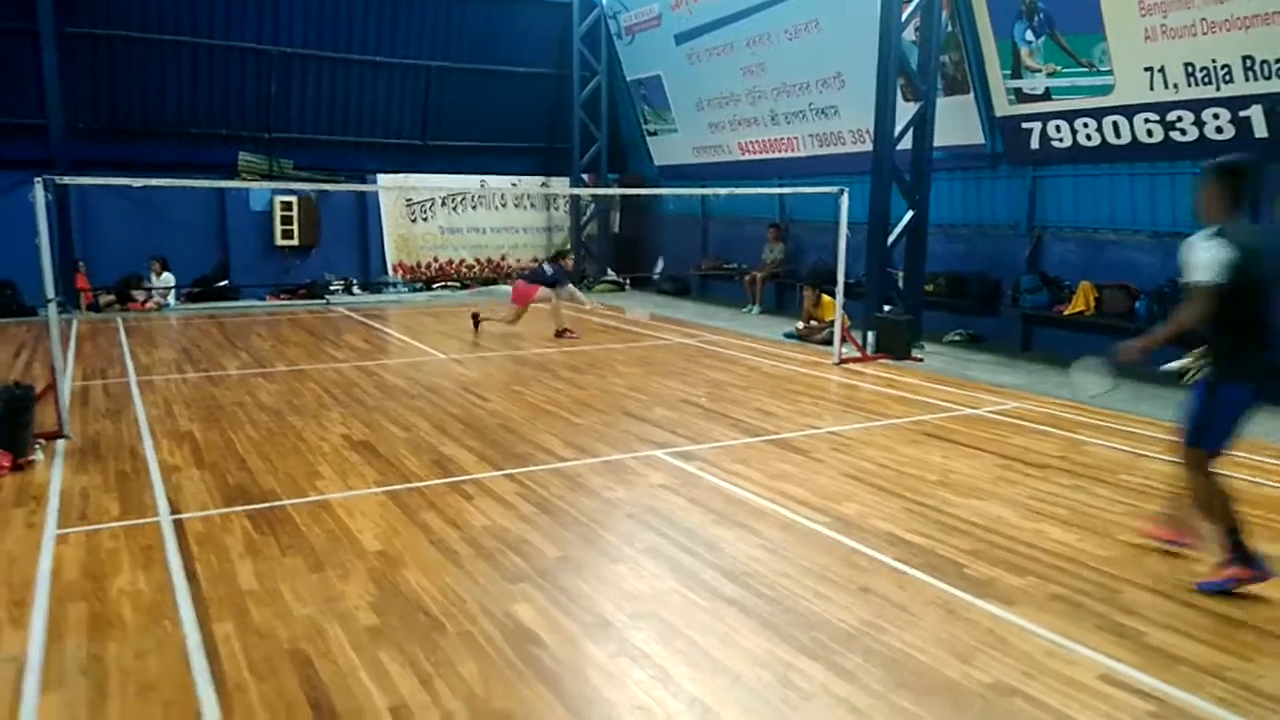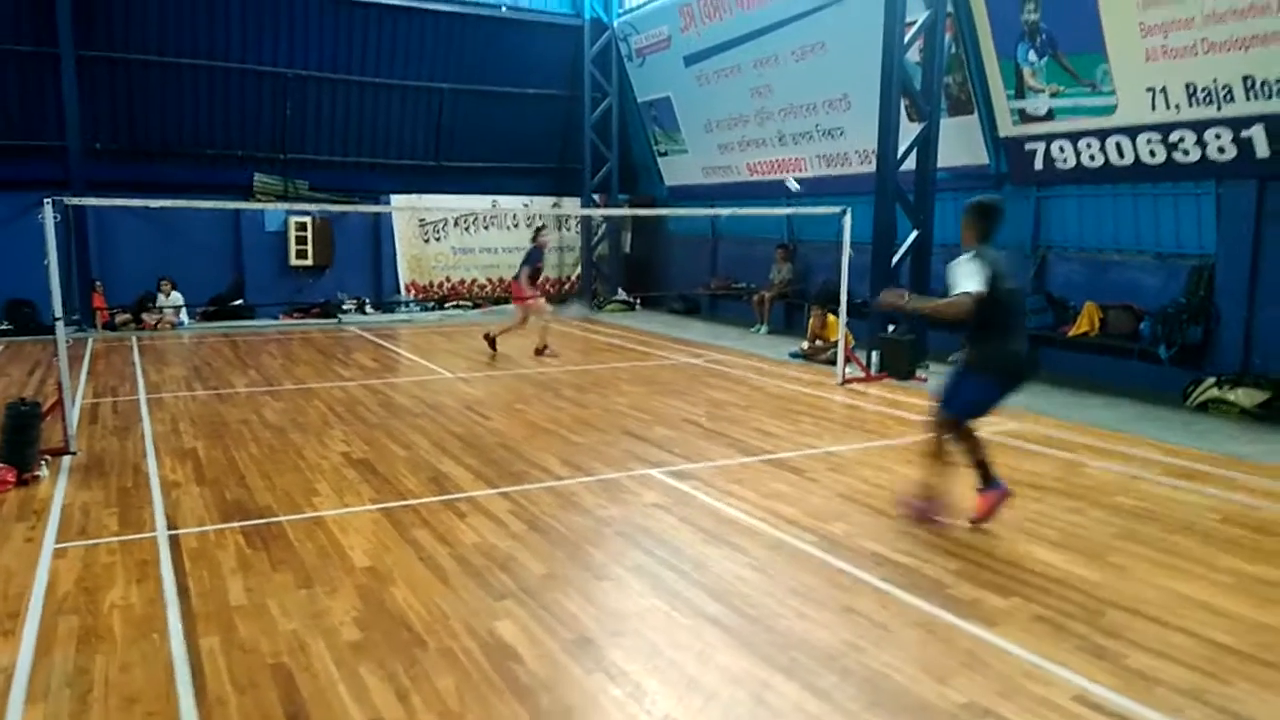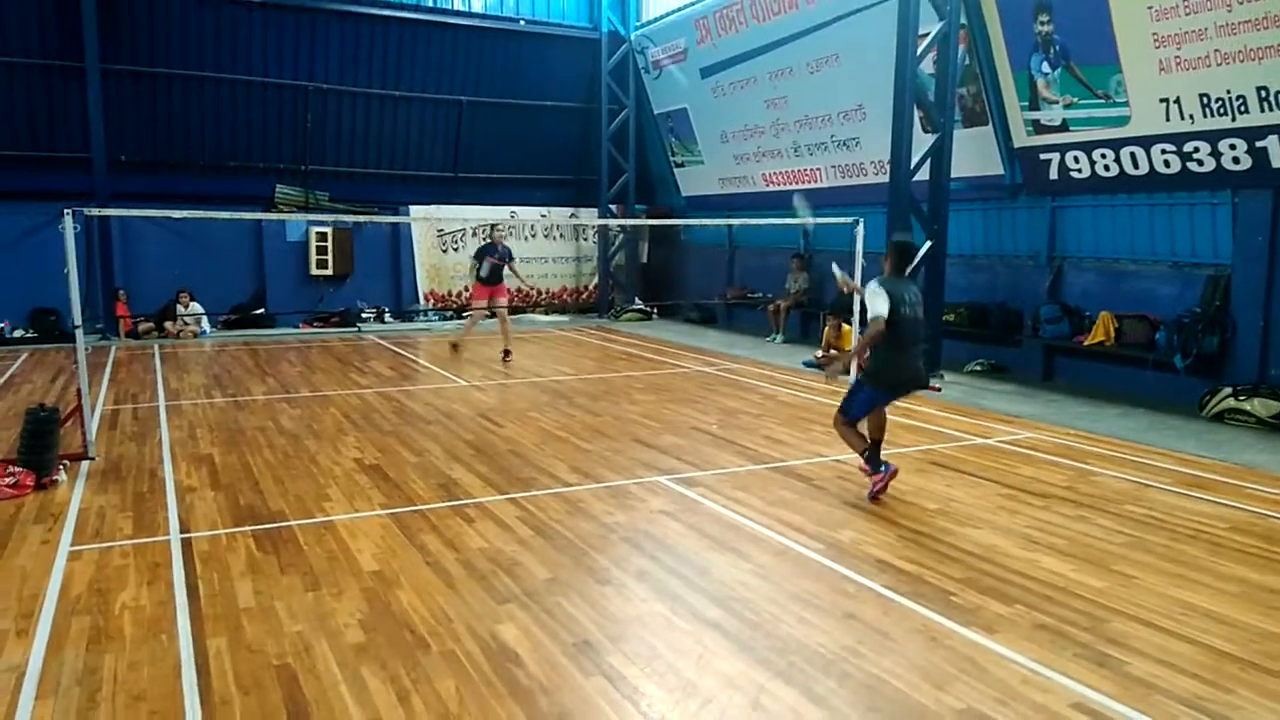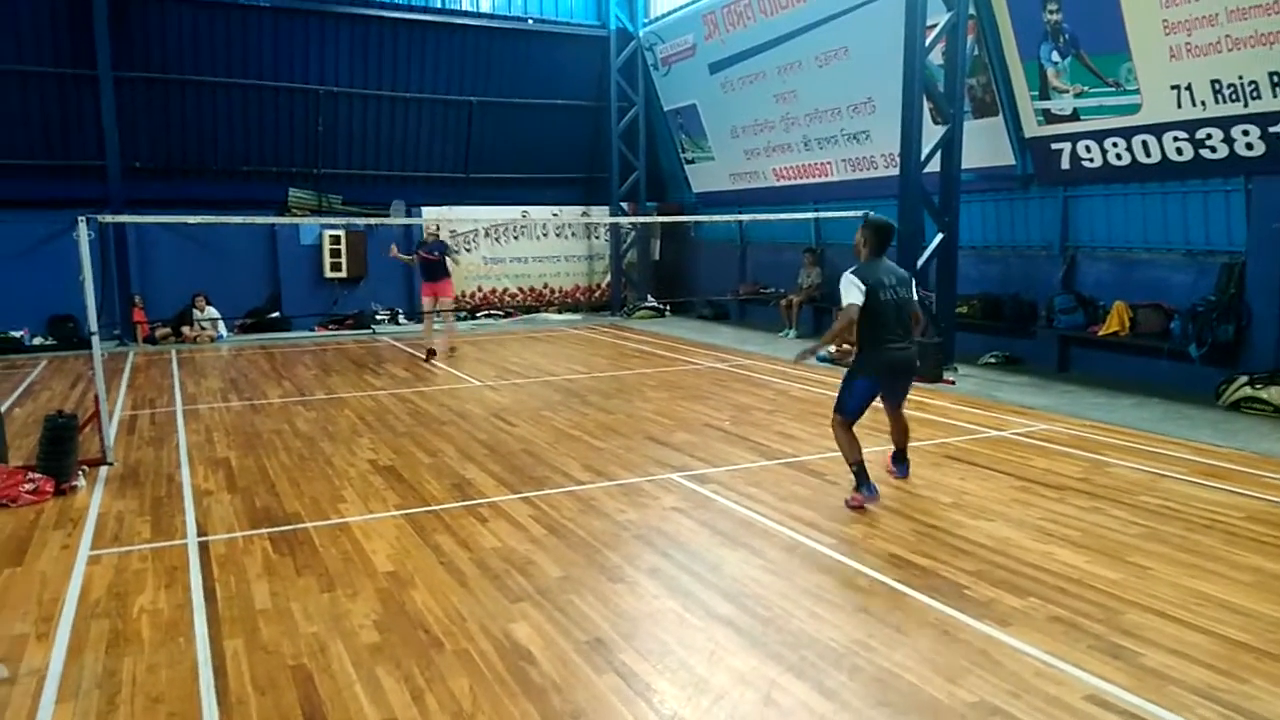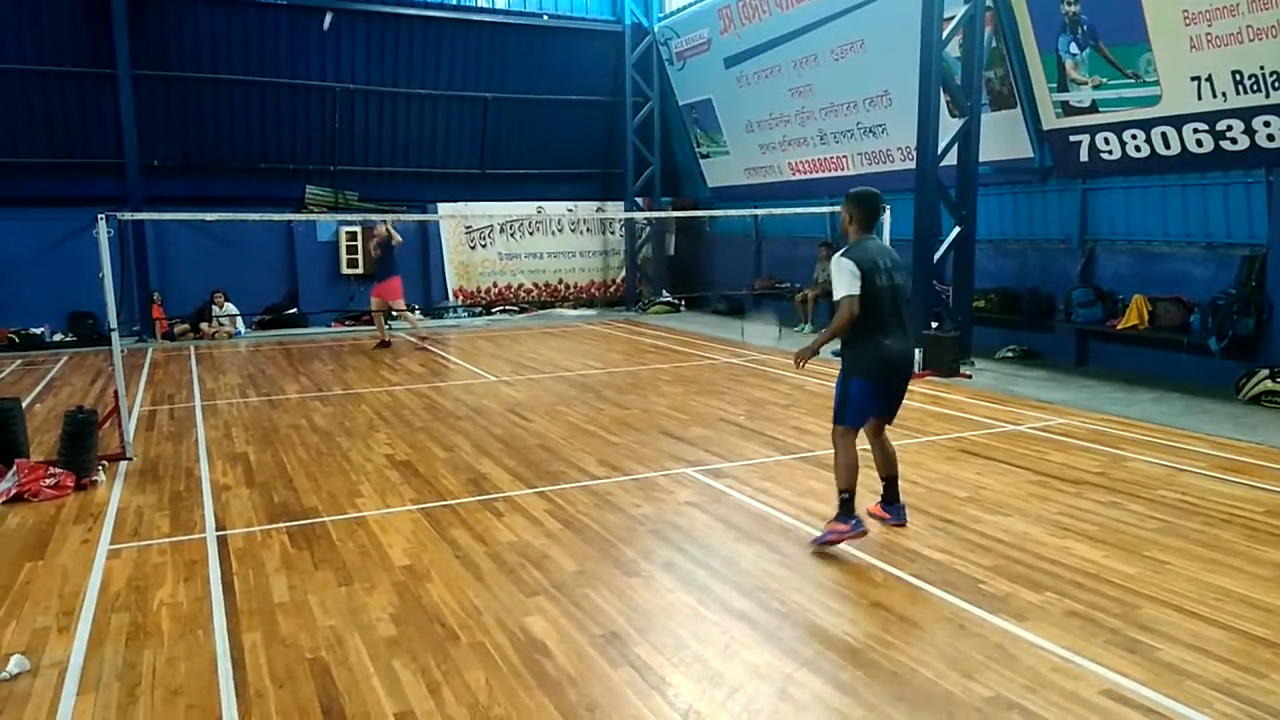
dt=0.5s
person 1, frame 1
left shoulder: (1208, 244)
right shoulder: (1253, 237)
left elbow: (1198, 309)
left wrist: (1146, 344)
left hip: (1234, 368)
right hip: (1255, 363)
left knee: (1194, 459)
right knee: (1191, 443)
left ankle: (1243, 562)
right ankle: (1179, 523)
person 1, frame 2
left shoulder: (969, 262)
right shoulder: (997, 259)
left elbow: (964, 305)
left wrist: (909, 303)
left hip: (989, 361)
right hip: (1014, 359)
left knee: (941, 422)
right knee: (956, 424)
left ankle: (929, 498)
right ankle: (989, 487)
person 1, frame 3
left shoulder: (877, 288)
right shoulder: (912, 292)
left elbow: (878, 327)
left wrist: (853, 355)
right wrist: (855, 289)
left hip: (884, 371)
right hip: (913, 374)
left knee: (843, 422)
right knee: (875, 406)
left ankle: (878, 467)
right ankle: (873, 461)
person 1, frame 4
left shoulder: (854, 276)
right shoulder: (902, 275)
left elbow: (849, 318)
right elbow: (918, 319)
left wrist: (816, 346)
left hip: (873, 362)
right hip: (906, 360)
left knee: (841, 422)
right knee: (894, 408)
left ankle: (864, 485)
right ankle: (900, 462)
person 1, frame 5
left shoulder: (846, 259)
right shoulder: (891, 255)
left elbow: (849, 312)
left wrist: (815, 345)
left hip: (866, 359)
right hip: (900, 355)
left knee: (844, 433)
right knee: (875, 429)
left ankle: (846, 516)
right ankle: (891, 505)
